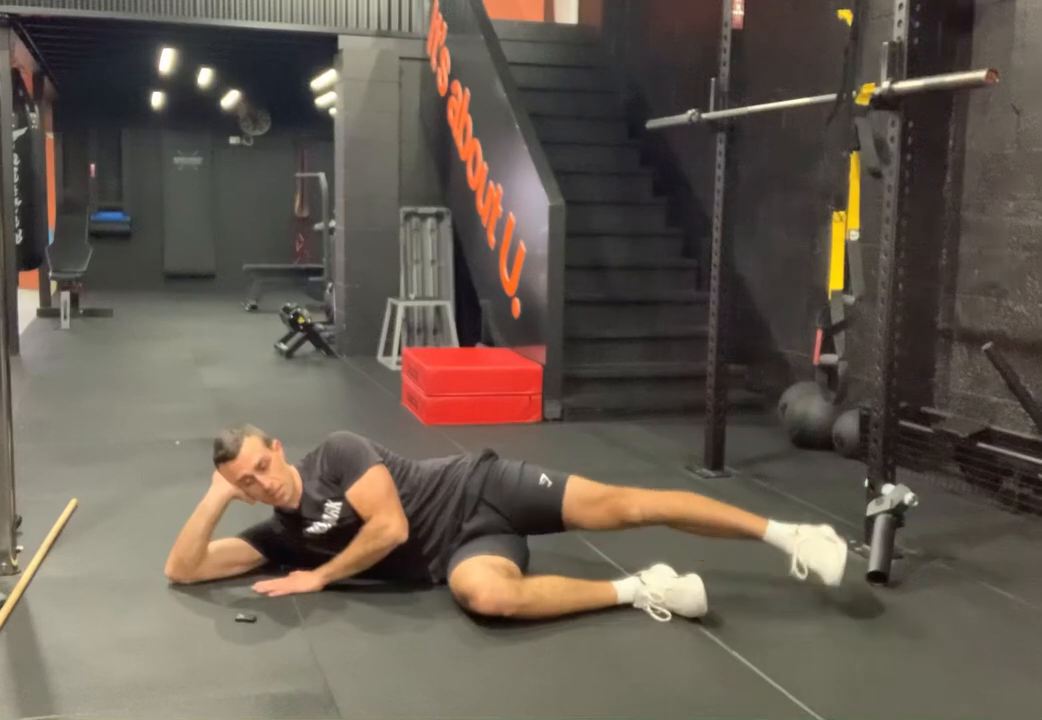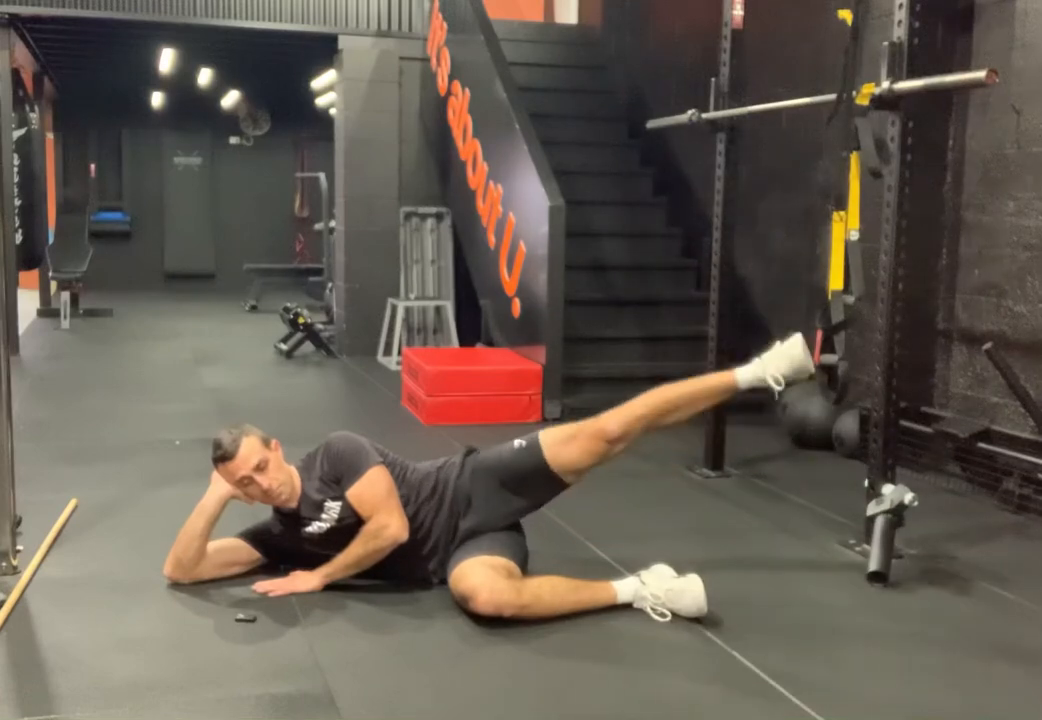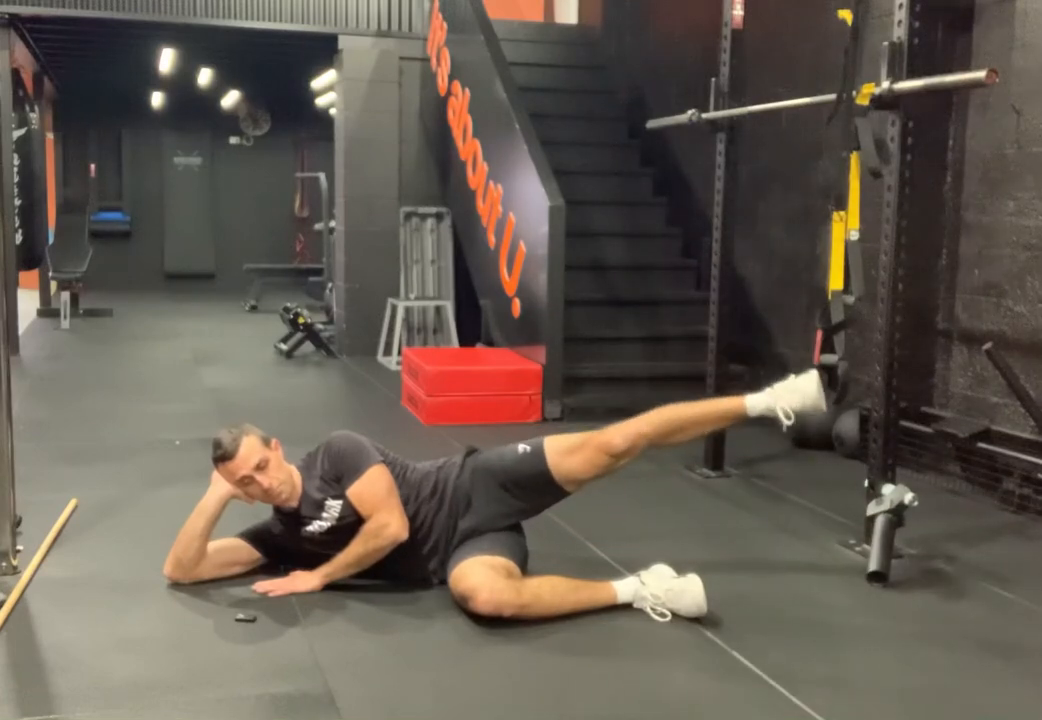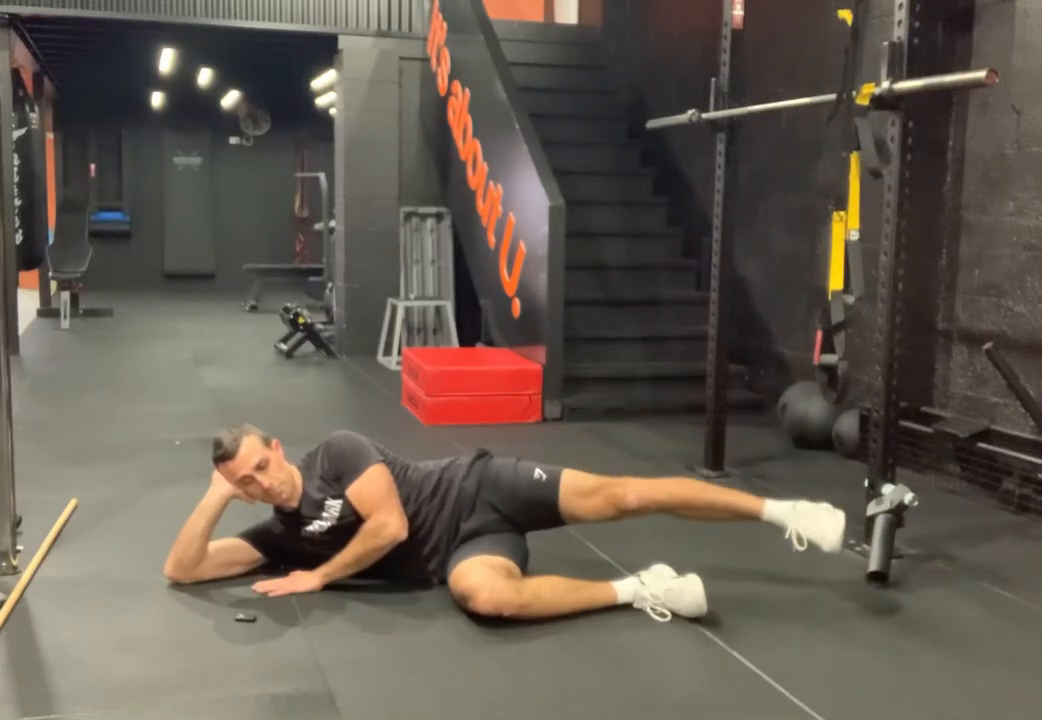
dt=0.7s
person 1, frame 1
left shoulder: (337, 453)
right shoulder: (280, 534)
left elbow: (390, 527)
right elbow: (182, 569)
left wrist: (319, 578)
right wrist: (214, 499)
left hip: (481, 491)
right hip: (460, 550)
left knee: (620, 504)
right knee: (486, 595)
left ankle: (785, 536)
right ankle: (636, 591)
person 1, frame 2
left shoulder: (336, 453)
right shoulder: (279, 534)
left elbow: (391, 527)
right elbow: (181, 569)
left wrist: (319, 577)
right wrist: (214, 497)
left hip: (474, 489)
right hip: (459, 549)
left knee: (604, 433)
right knee: (484, 594)
left ankle: (754, 373)
right ankle: (635, 590)
person 1, frame 3
left shoulder: (336, 452)
right shoulder: (280, 535)
left elbow: (391, 526)
right elbow: (181, 569)
left wrist: (320, 577)
right wrist: (215, 495)
left hip: (474, 489)
right hip: (461, 551)
left knee: (611, 444)
right knee: (484, 595)
left ankle: (765, 401)
right ankle: (636, 590)
person 1, frame 4
left shoulder: (338, 451)
right shoulder: (279, 533)
left elbow: (390, 526)
right elbow: (182, 569)
left wrist: (320, 577)
right wrist: (215, 496)
left hip: (478, 490)
right hip: (458, 550)
left knee: (615, 495)
right knee: (483, 595)
left ankle: (781, 512)
right ankle: (636, 590)
